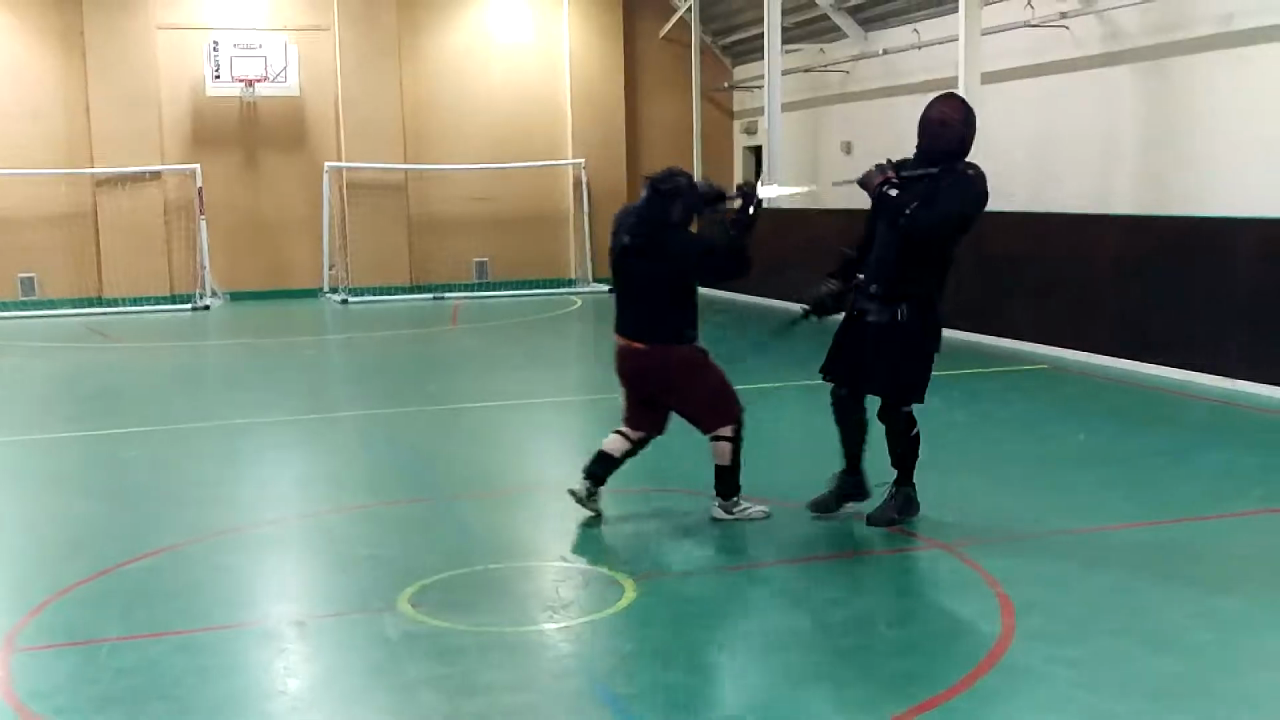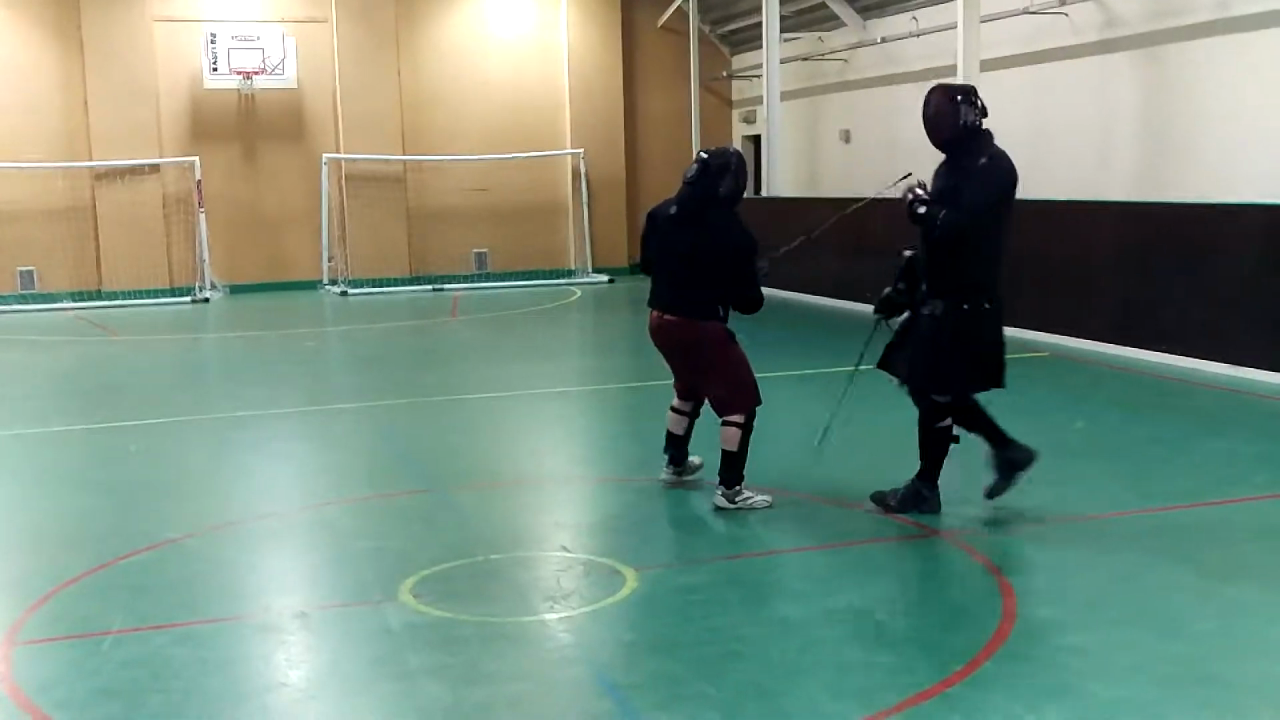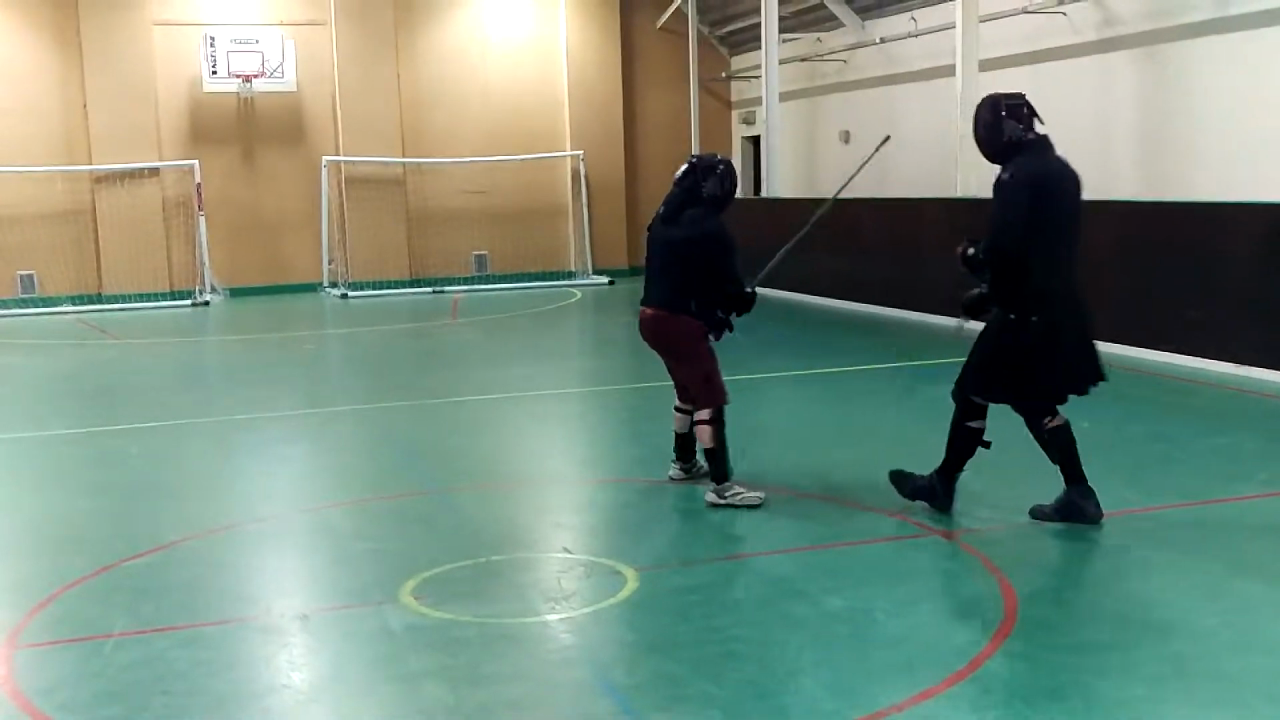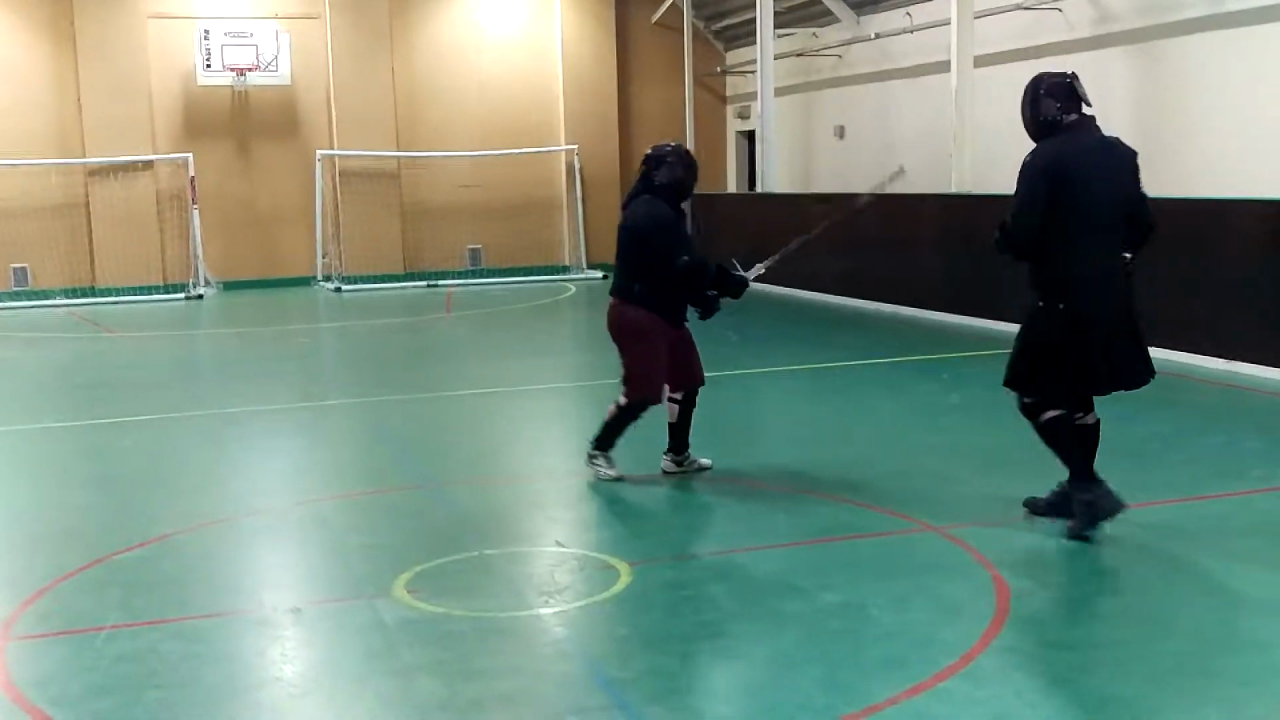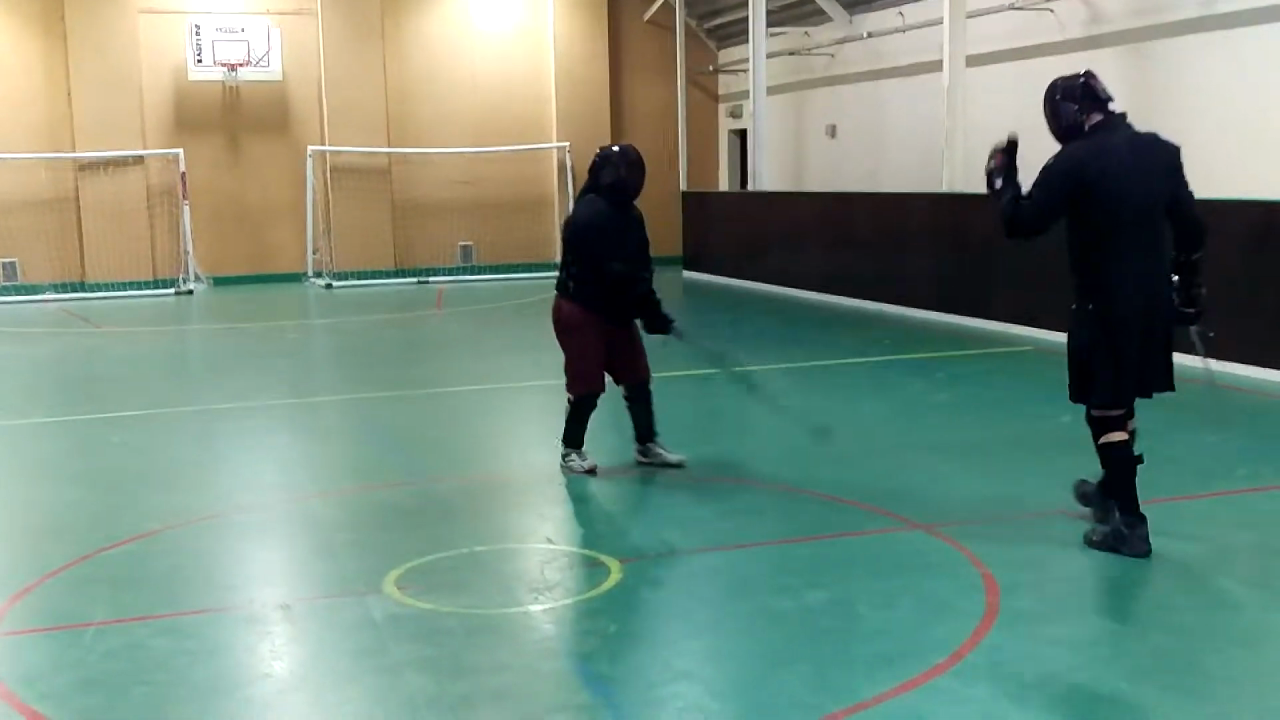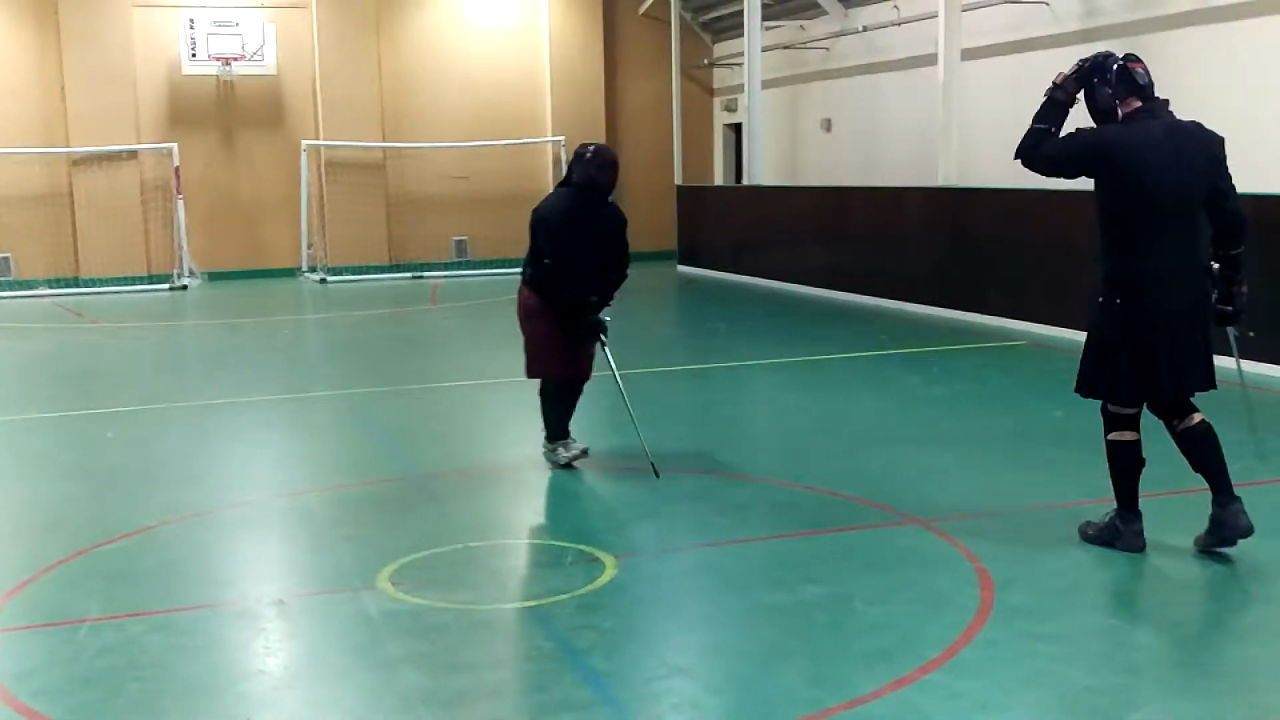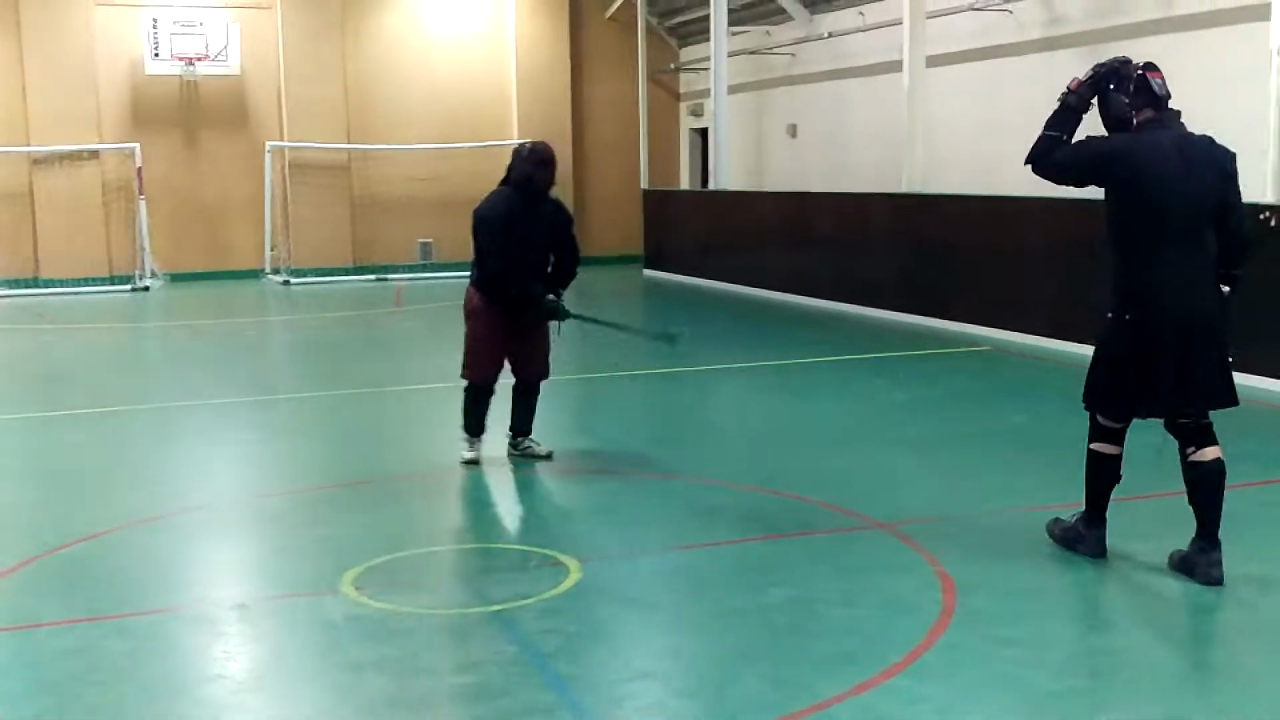
dt=0.3s
person 1, frame 1
left shoulder: (967, 180)
right shoulder: (902, 170)
left elbow: (928, 229)
left wrist: (888, 191)
right wrist: (839, 282)
left hip: (910, 310)
right hip: (870, 302)
left knee: (895, 406)
right knee: (845, 392)
left ankle: (904, 492)
right ankle: (851, 477)
person 1, frame 2
left shoulder: (988, 165)
right shoulder: (958, 163)
left elbow: (957, 230)
left wrist: (918, 206)
right wrist: (902, 286)
left hip: (963, 305)
right hip: (945, 299)
left knee: (933, 394)
right knee: (947, 391)
left ankle: (923, 489)
right ankle: (1007, 448)
person 1, frame 3
left shoulder: (1019, 175)
right shoulder: (1055, 168)
left elbow: (1004, 249)
left wrist: (971, 254)
right wrist: (992, 290)
left hip: (1027, 313)
right hip: (1056, 309)
left knee: (971, 395)
right knee: (1036, 402)
left ankle: (942, 484)
right ankle: (1079, 495)
person 1, frame 4
left shoulder: (1047, 159)
right shoulder: (1119, 154)
left elbow: (1019, 239)
right elbow: (1141, 226)
left wrist: (1006, 235)
left hip: (1065, 301)
right hip: (1112, 297)
left knee: (1036, 396)
right knee: (1075, 396)
left ankle: (1094, 491)
right ankle: (1076, 491)
person 1, frame 5
left shoulder: (1074, 161)
right shoulder: (1159, 151)
left elbow: (1021, 224)
right elbow: (1191, 229)
left wrist: (1001, 174)
right wrist: (1190, 289)
left hip: (1105, 302)
right hip: (1154, 300)
left knee: (1107, 410)
right knee: (1117, 399)
left ankle: (1131, 525)
right ankle: (1110, 490)
person 1, frame 6
left shoulder: (1109, 144)
right shoulder: (1202, 140)
left elbow: (1032, 153)
right elbow: (1232, 224)
left wrist: (1063, 91)
right wrist: (1229, 287)
left hip: (1132, 299)
right hip: (1189, 297)
left knee: (1121, 409)
right knee: (1176, 402)
left ankle: (1127, 521)
right ankle: (1227, 508)
person 1, frame 7
left shoulder: (1120, 153)
right shoulder: (1215, 156)
left elbow: (1043, 160)
right elbow: (1235, 242)
left wrist: (1077, 97)
right wrist: (1216, 299)
left hip: (1141, 314)
right hip: (1198, 315)
left knee: (1109, 420)
right knee: (1194, 428)
left ankle: (1091, 527)
right ankle: (1207, 549)
person 2, frame 1
left shoulder: (625, 229)
right shoulder: (686, 248)
left elbow: (647, 205)
right elbow: (733, 263)
left wrist: (701, 199)
right wrist: (745, 214)
left hip: (630, 350)
right hip: (670, 353)
left knee: (639, 425)
right knee: (726, 416)
left ankle: (590, 484)
right ankle: (727, 501)
person 2, frame 2
left shoulder: (661, 215)
right shoulder: (732, 232)
left elbow: (647, 264)
right elbow: (748, 298)
right wrist: (726, 294)
left hip: (661, 322)
right hip: (701, 327)
left knee: (690, 390)
right knee: (740, 403)
left ankle: (676, 463)
right ankle: (730, 489)
person 2, frame 3
left shoulder: (665, 218)
right shoulder: (709, 228)
right elbow: (726, 286)
left wrist: (713, 311)
right wrist: (745, 300)
left hip: (654, 315)
right hip: (679, 321)
left knee: (691, 391)
right knee: (710, 399)
left ankle: (683, 462)
right ankle: (721, 485)
person 2, frame 4
left shoulder: (664, 211)
right shoulder: (649, 215)
left elbow: (681, 265)
right elbow: (680, 267)
left wrist: (703, 294)
right wrist: (726, 281)
left hip: (664, 312)
right hip: (637, 314)
left knee: (688, 381)
right knee: (642, 392)
left ankle: (678, 455)
right ankle: (599, 450)
person 2, frame 5
left shoulder: (627, 212)
right shoulder: (590, 215)
left elbow: (638, 263)
right elbow: (612, 272)
left wrist: (644, 301)
right wrist: (651, 308)
left hip: (614, 311)
right hip: (580, 311)
left knee: (637, 377)
right knee: (587, 387)
left ankle: (646, 445)
right ankle: (571, 449)
person 2, frame 6
left shoulder: (611, 214)
right shoulder: (554, 210)
left elbow: (617, 264)
right elbow: (554, 269)
left wrist: (597, 301)
right wrist: (581, 310)
left hip: (580, 305)
right hip: (542, 300)
left knee: (577, 374)
right knee: (552, 374)
left ankle: (560, 436)
right ankle: (554, 442)
person 2, frame 7
left shoulder: (554, 211)
right shoulder: (494, 208)
left elbow: (567, 258)
right elbow: (499, 265)
left wrist: (550, 294)
right wrist: (534, 297)
left hip: (531, 303)
right hip: (490, 302)
left knee: (532, 375)
right knee: (482, 376)
left ankle: (520, 438)
right ankle: (472, 438)
